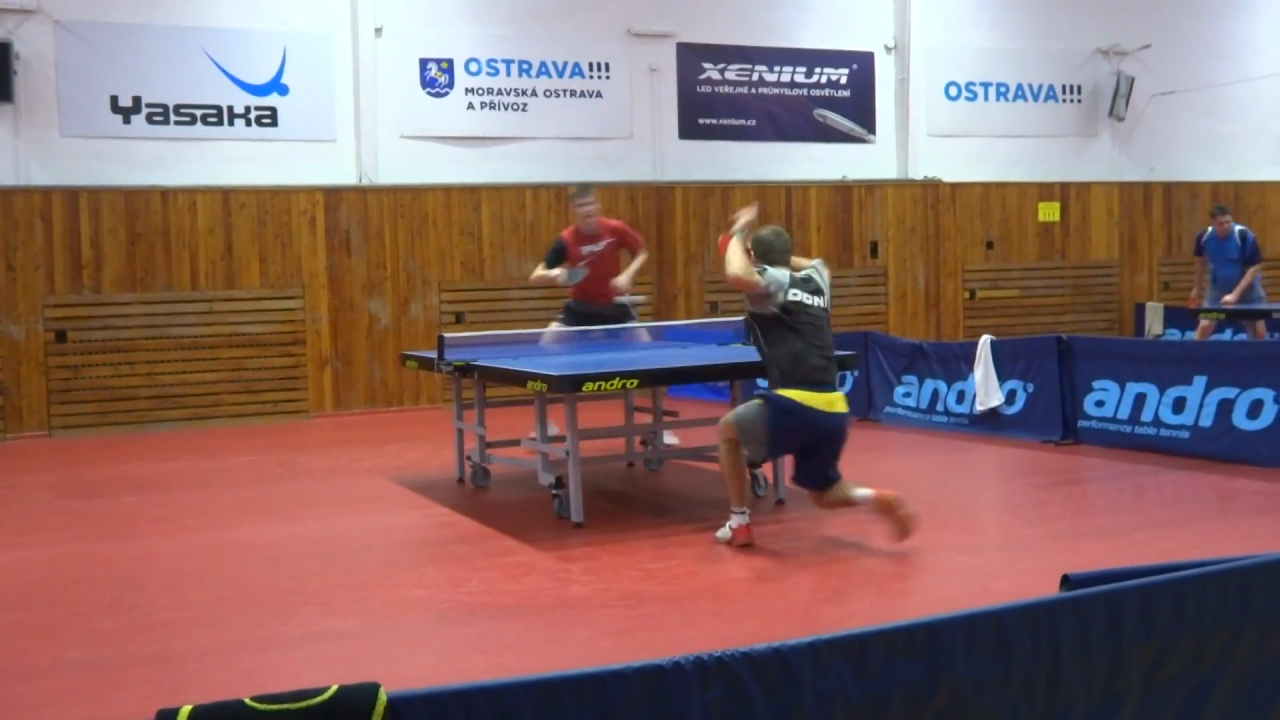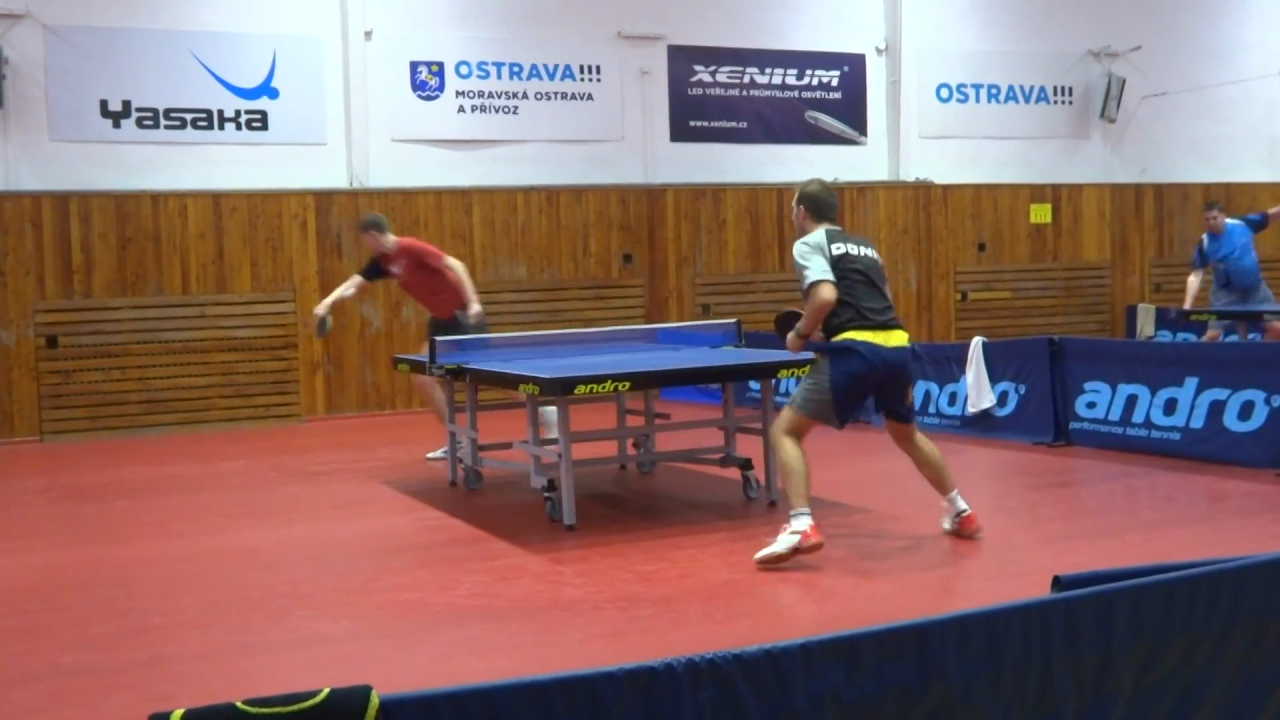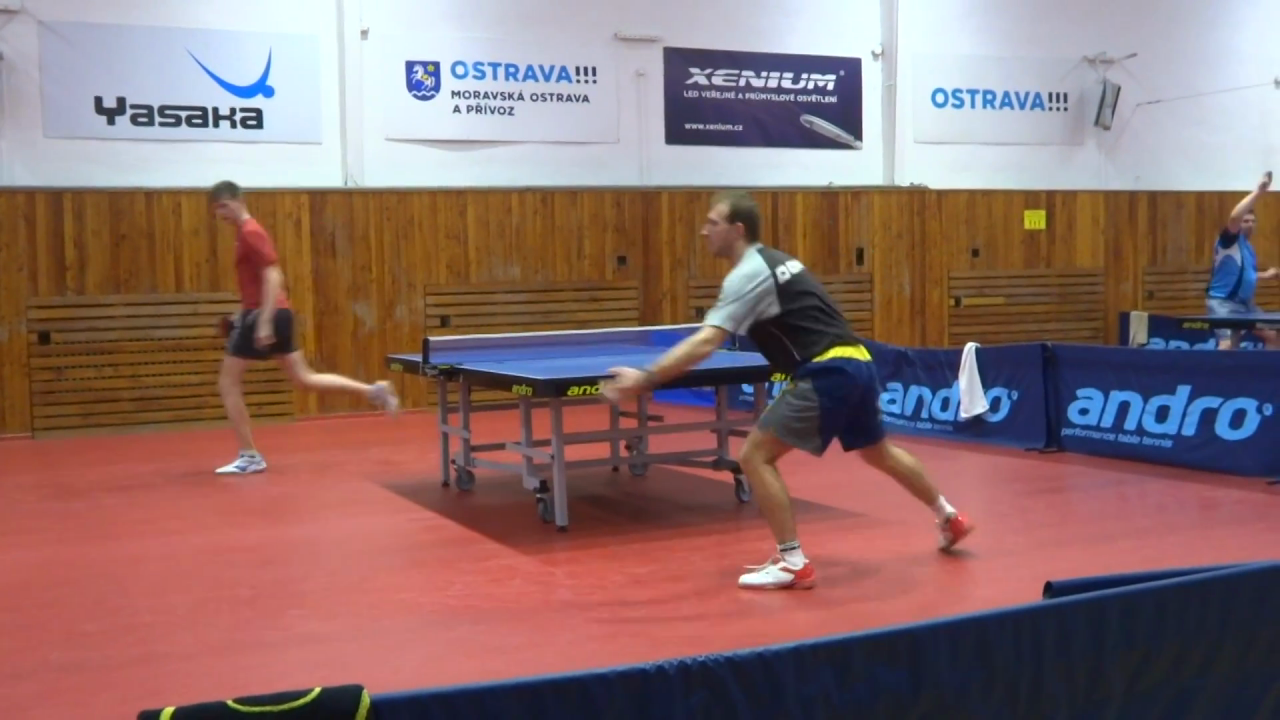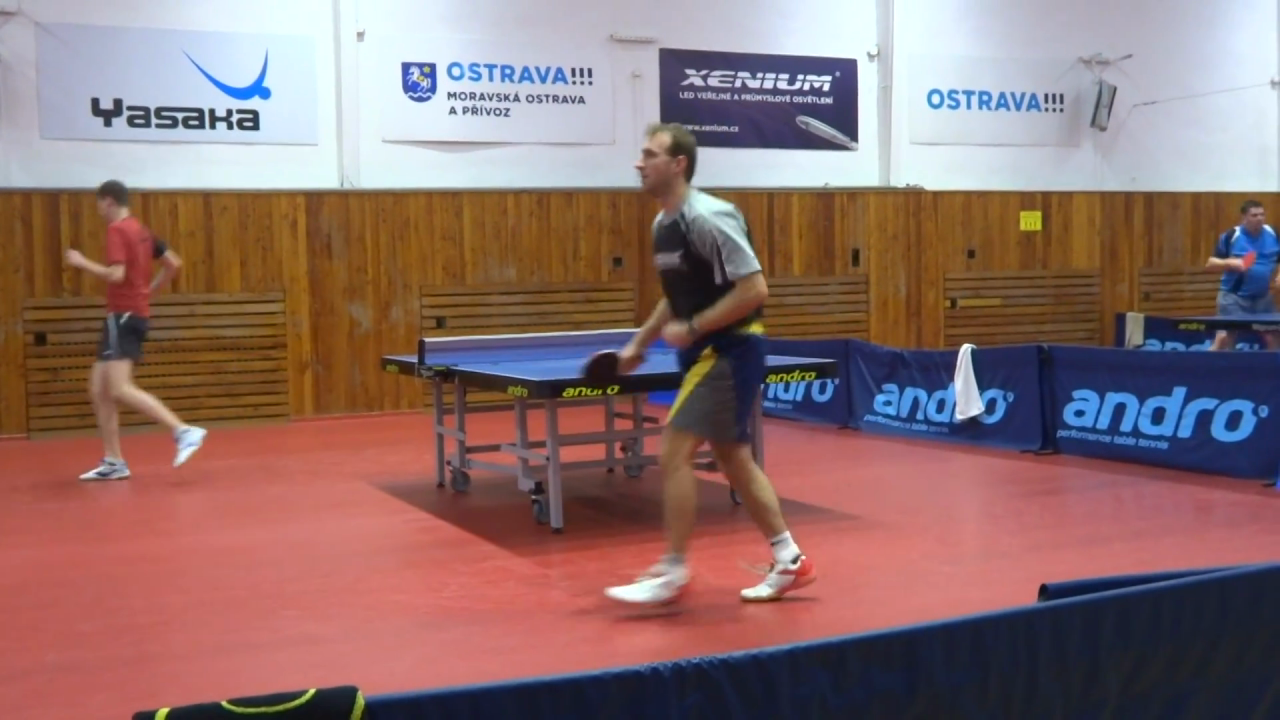
dt=0.4s
person 1, frame 1
left shoulder: (773, 281)
right shoulder: (816, 281)
left elbow: (737, 276)
left wrist: (737, 234)
left hip: (792, 406)
right hip: (830, 413)
left knee: (728, 430)
right knee: (828, 496)
left ankle: (739, 522)
right ankle: (874, 499)
person 1, frame 2
left shoulder: (807, 245)
right shoulder: (864, 247)
left elbow: (825, 296)
left wrist: (801, 333)
left hip: (855, 351)
right hip: (898, 349)
left knee: (786, 430)
right knee: (905, 434)
left ankle: (800, 526)
right ankle: (961, 514)
person 1, frame 3
left shoulder: (748, 274)
right shoulder: (775, 263)
left elbow: (706, 341)
left wrist: (644, 379)
left hip: (827, 372)
right hip: (856, 367)
left knee: (756, 457)
right knee: (879, 453)
left ankle: (792, 561)
right ankle: (949, 519)
person 1, frame 4
left shoulder: (709, 217)
right shoulder: (664, 222)
left elbow: (753, 290)
left wrist: (691, 328)
right wrist: (640, 342)
left hip: (730, 350)
right hip: (709, 352)
left knee: (674, 451)
right knee: (734, 461)
left ankle: (672, 571)
right ankle: (789, 561)
person 2, frame 1
left shoulder: (616, 229)
right shoulder: (565, 240)
left elbow: (642, 252)
right elbow: (536, 277)
left wrist: (627, 275)
right wrist: (554, 274)
left hip: (614, 305)
right hip: (579, 307)
right ankle: (546, 426)
person 2, frame 2
left shoulder: (411, 248)
right shoulder: (382, 261)
left elbow: (455, 265)
right elbow: (353, 284)
left wrist: (473, 302)
right wrist: (326, 303)
left hip: (463, 313)
right hip: (443, 319)
right knee: (423, 378)
left ankle: (544, 412)
right ankle: (457, 439)
person 2, frame 3
left shoulder: (250, 233)
right shoulder: (243, 233)
left elbow: (272, 277)
left wrist: (264, 322)
right wrist: (244, 311)
left hip: (262, 314)
right hip: (269, 313)
left knee: (228, 383)
right knee: (303, 378)
left ankle: (249, 456)
right ankle: (374, 391)
person 2, frame 4
left shoulder: (117, 230)
right shoulder: (141, 231)
left elbow: (115, 275)
right elbow: (174, 263)
left wrist: (82, 263)
left hip: (123, 316)
right hip: (135, 316)
left knee: (119, 390)
right knee: (98, 390)
left ankle: (184, 433)
right ankle: (114, 462)
